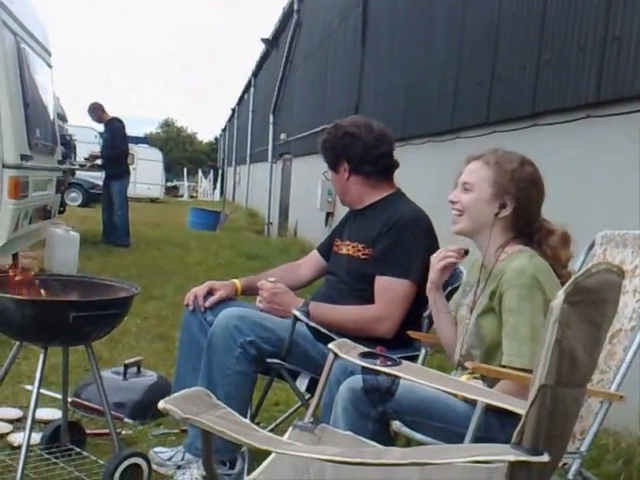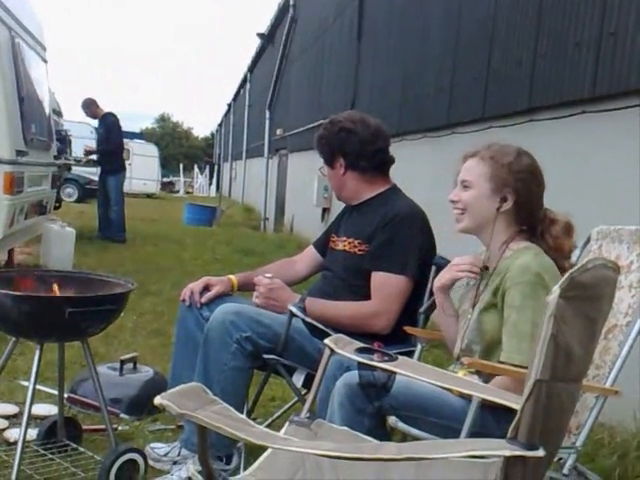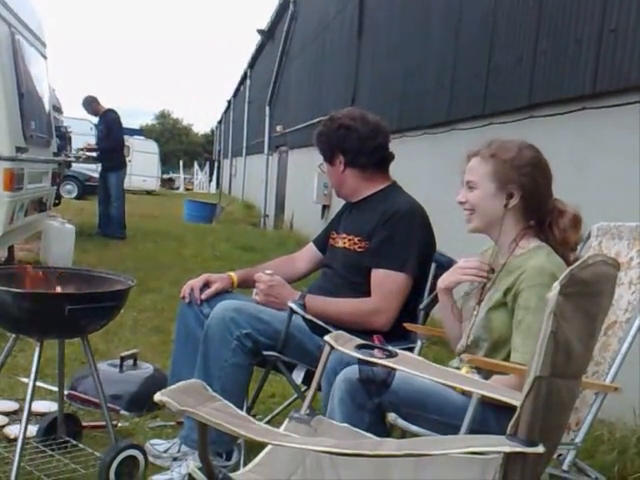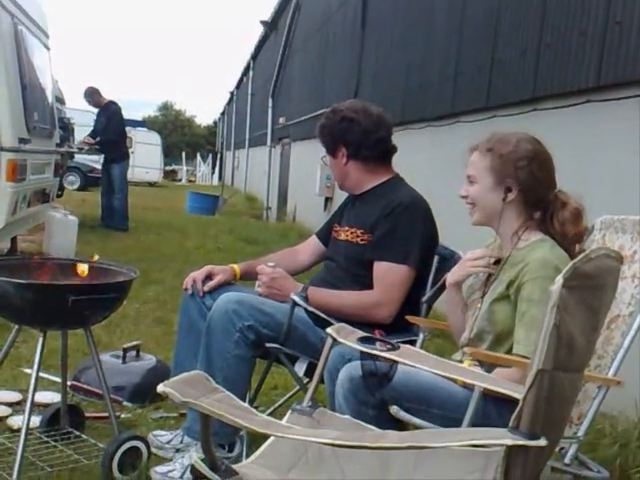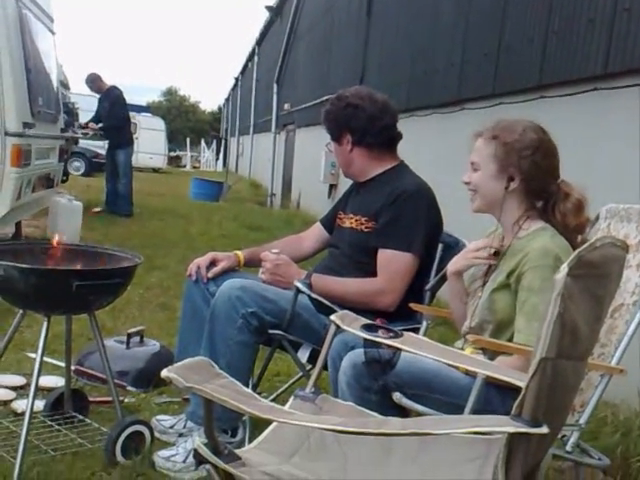
dt=0.3s
person 1, frame 1
left shoulder: (405, 222)
right shoulder: (357, 217)
left elbow: (384, 321)
right elbow: (304, 268)
left wrist: (299, 308)
right wrist: (237, 285)
right hip: (319, 327)
left knee: (234, 325)
right knee: (203, 310)
right ankle: (197, 438)
person 1, frame 2
left shoulder: (401, 218)
right shoulder: (352, 213)
left elbow: (380, 317)
right elbow: (300, 264)
left wrist: (295, 303)
right wrist: (233, 280)
right hip: (313, 322)
left knee: (231, 322)
right knee: (200, 305)
right ankle: (192, 434)
person 1, frame 3
left shoulder: (401, 215)
right shoulder: (352, 210)
left elbow: (380, 314)
right elbow: (300, 261)
left wrist: (295, 300)
right wrist: (233, 277)
right hip: (313, 319)
left knee: (231, 318)
right knee: (200, 301)
right ankle: (191, 426)
person 1, frame 4
left shoulder: (404, 208)
right shoulder: (355, 203)
left elbow: (383, 307)
right elbow: (302, 253)
left wrist: (297, 293)
right wrist: (235, 269)
right hip: (317, 312)
left knee: (234, 309)
right knee: (202, 293)
left ankle: (213, 443)
right ankle: (192, 418)
person 1, frame 5
left shoulder: (408, 195)
right shoulder: (360, 189)
left elbow: (386, 294)
right elbow: (307, 240)
left wrist: (301, 280)
right wrist: (239, 256)
right hip: (322, 300)
left knee: (237, 296)
right knee: (206, 280)
left ankle: (216, 429)
right ankle: (195, 405)
person 2, frame 1
left shoulder: (521, 271)
right shoulder: (483, 266)
left elbow: (520, 388)
right elbow: (458, 353)
left wrist: (457, 399)
right wrist: (434, 288)
left hip: (506, 419)
right hip: (475, 399)
left knee: (360, 391)
person 2, frame 2
left shoulder: (525, 269)
right shoulder: (487, 261)
left elbow: (517, 385)
right elbow: (463, 348)
left wrist: (448, 392)
right wrist: (441, 291)
left hip: (502, 415)
right hip: (470, 393)
left knee: (356, 388)
right knee: (345, 366)
person 2, frame 3
left shoulder: (537, 270)
right shoulder: (492, 257)
left elbow: (523, 383)
left wrist: (452, 385)
right wrist: (444, 291)
left hip: (501, 412)
left knee: (357, 382)
right knee: (346, 362)
person 2, frame 4
left shoulder: (540, 263)
right shoulder: (496, 250)
left elbow: (525, 376)
left wrist: (450, 380)
right wrist: (453, 285)
left hip: (503, 405)
left knee: (359, 379)
right knee: (345, 358)
person 2, frame 5
left shoulder: (541, 252)
right shoulder: (498, 239)
left elbow: (527, 365)
left wrist: (453, 367)
right wrist: (454, 274)
left hip: (505, 393)
left knee: (362, 366)
right knee: (347, 345)
person 3, frame 1
left shoulder: (116, 127)
right shoulder: (108, 127)
left elbow: (122, 152)
left wrist: (100, 155)
right wrist: (99, 155)
left hip: (119, 174)
right hip: (110, 174)
left knee: (119, 208)
right knee: (107, 207)
left ankle: (122, 239)
right ankle: (109, 236)
person 3, frame 2
left shoulder: (111, 121)
right shoulder: (102, 122)
left elbow: (116, 146)
left wrist: (95, 150)
right wrist: (94, 151)
left hip: (115, 170)
right hip: (106, 169)
left knee: (115, 203)
right knee: (103, 202)
left ankle: (118, 235)
right ankle: (105, 232)
person 3, frame 3
left shoulder: (112, 118)
right shoulder: (102, 120)
left elbow: (117, 143)
left wrist: (96, 148)
right wrist: (94, 147)
left hip: (116, 166)
right hip: (106, 166)
left knee: (116, 200)
right knee: (103, 199)
left ankle: (118, 231)
right ankle: (104, 228)
person 3, frame 4
left shoulder: (113, 110)
right shoulder: (101, 112)
left elbow: (114, 135)
right elbow: (96, 130)
left wrist: (95, 142)
right wrist: (87, 139)
left hip: (119, 158)
right hip: (108, 157)
left knee: (119, 191)
right knee: (106, 191)
left ankle: (121, 223)
right ankle: (107, 220)
person 3, frame 5
left shoulder: (116, 95)
right shoulder: (102, 98)
left elbow: (119, 120)
right elbow: (98, 116)
left wrist: (99, 128)
right wrist: (87, 124)
left hip: (123, 143)
right hip: (113, 142)
left knee: (123, 177)
right knee: (111, 176)
left ankle: (125, 209)
right ankle: (111, 205)
